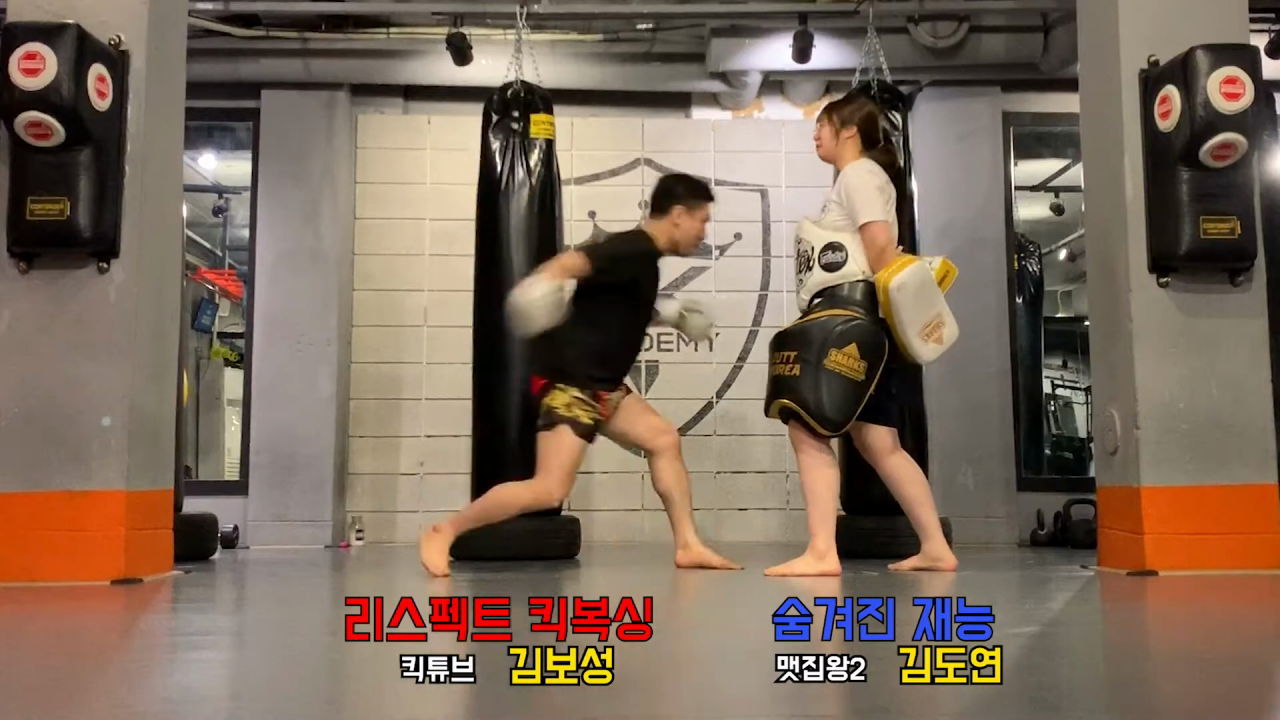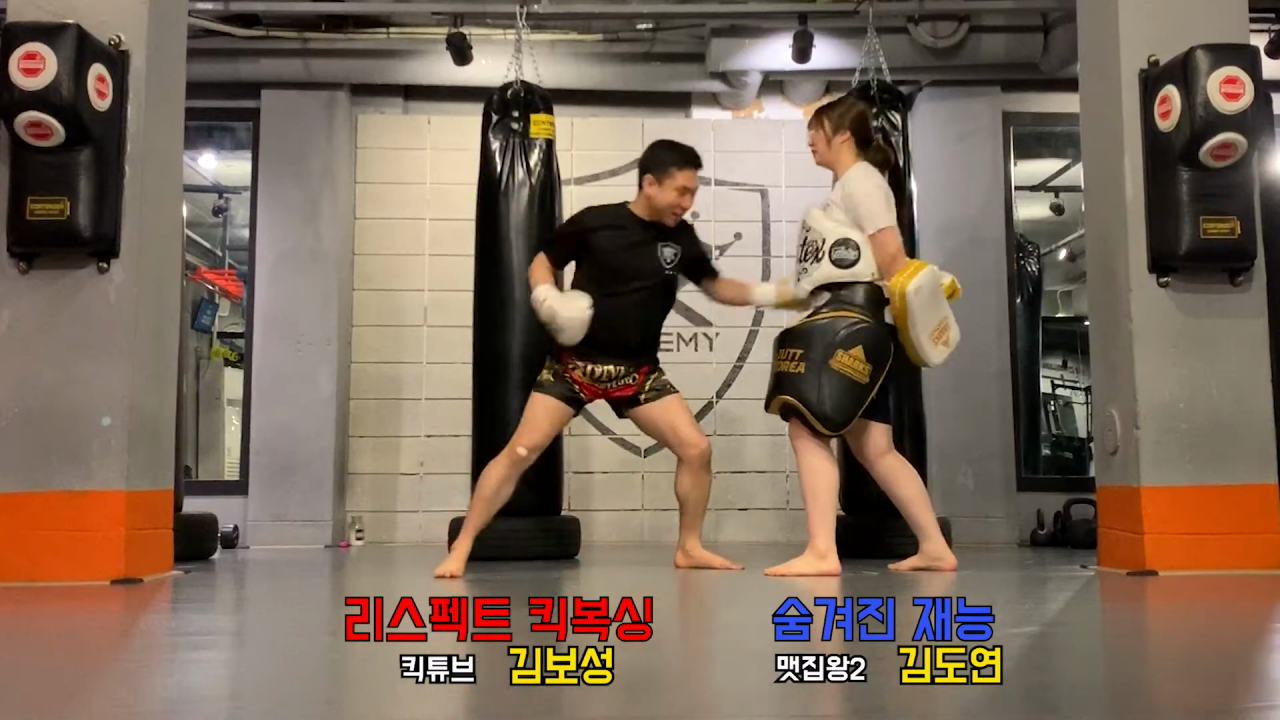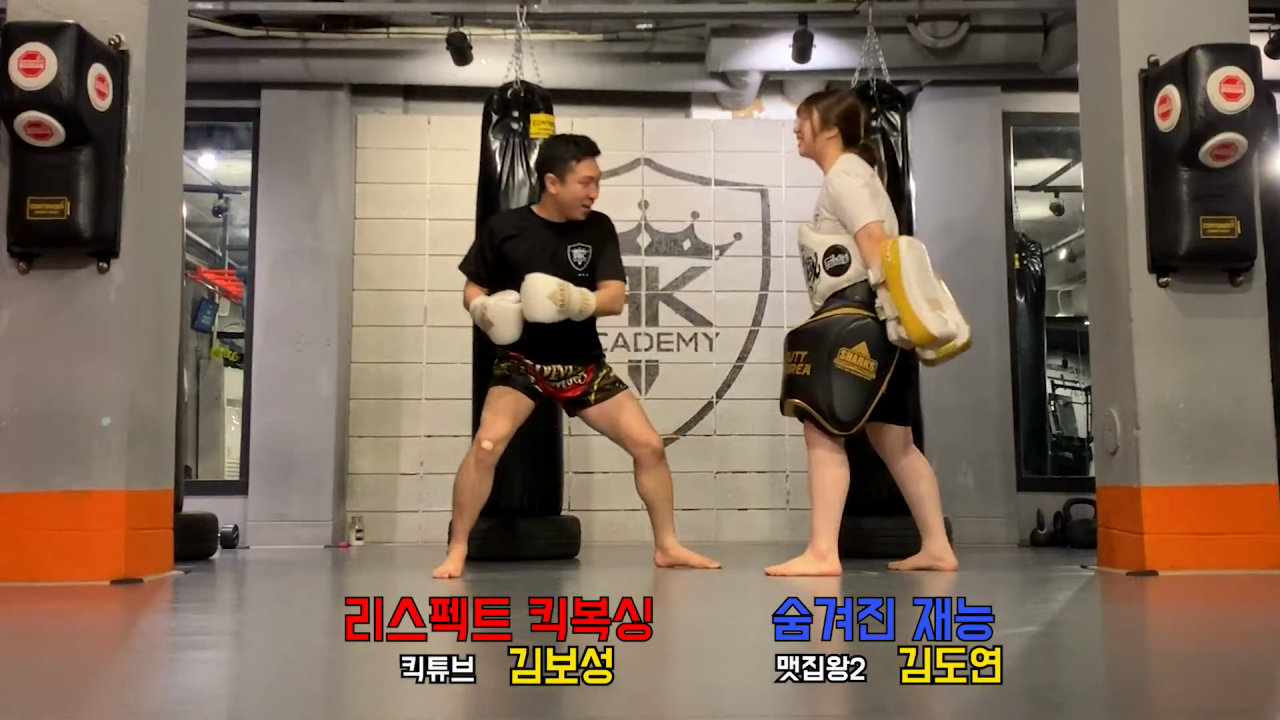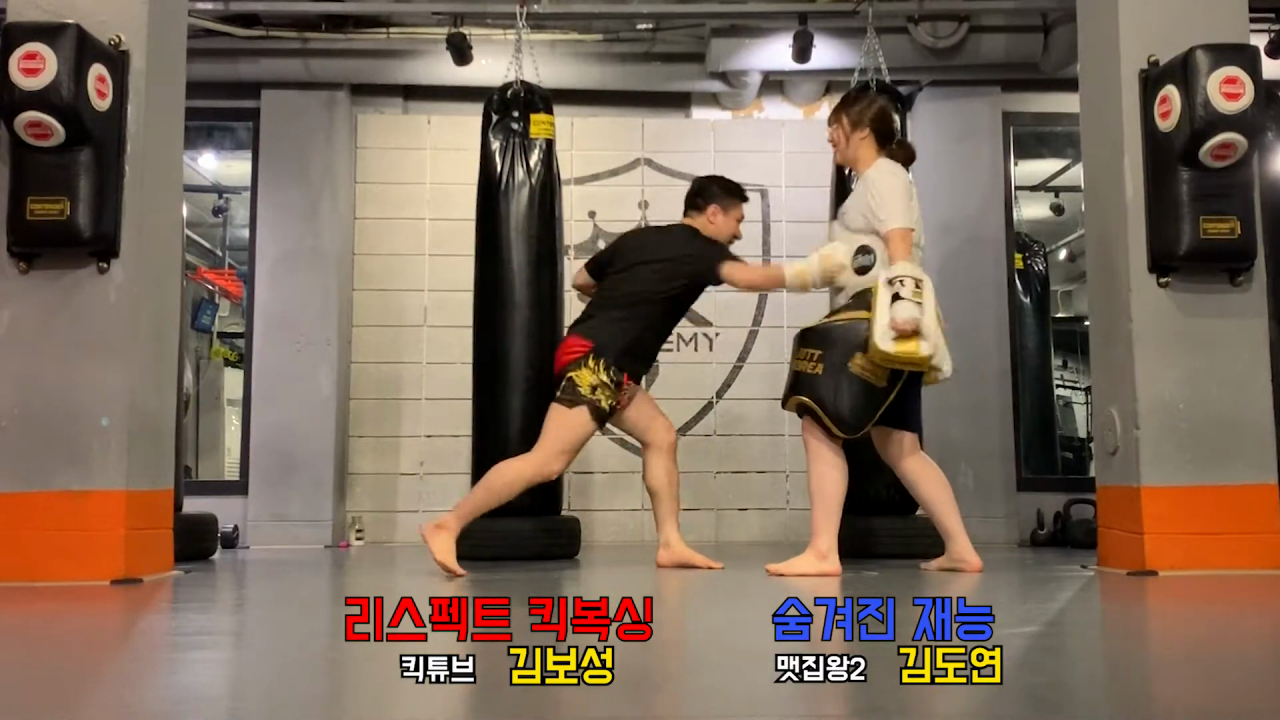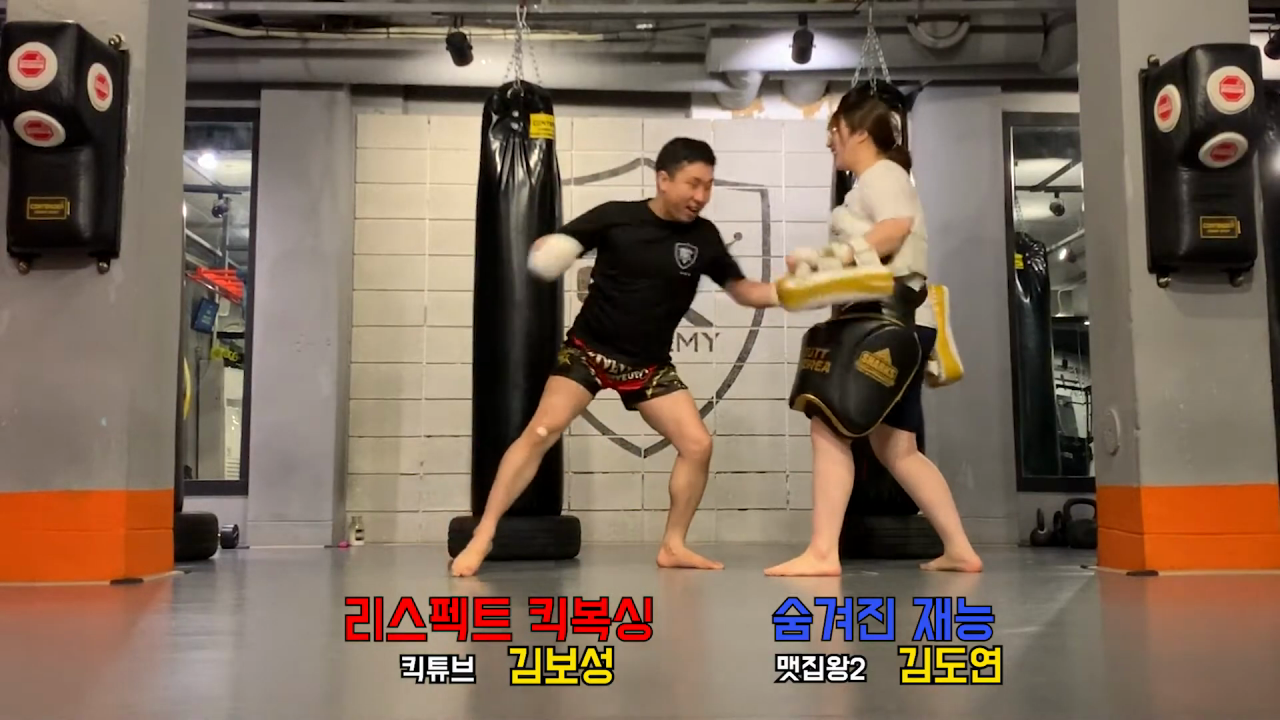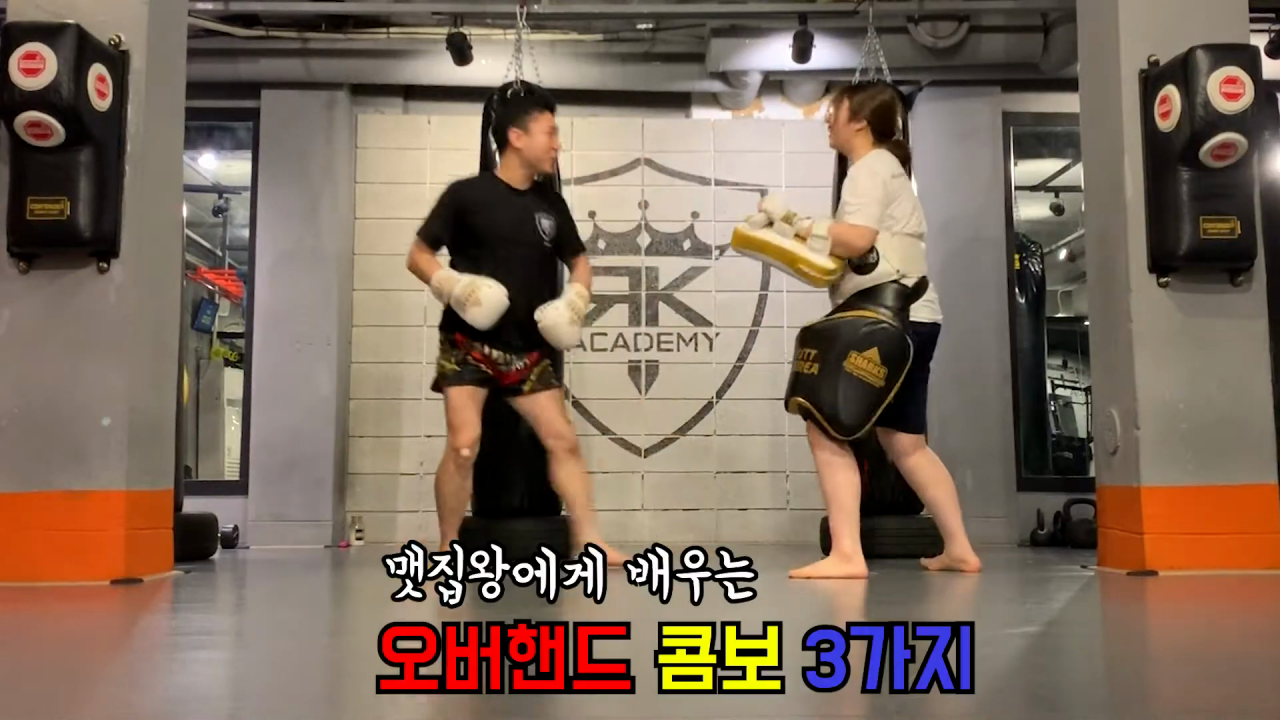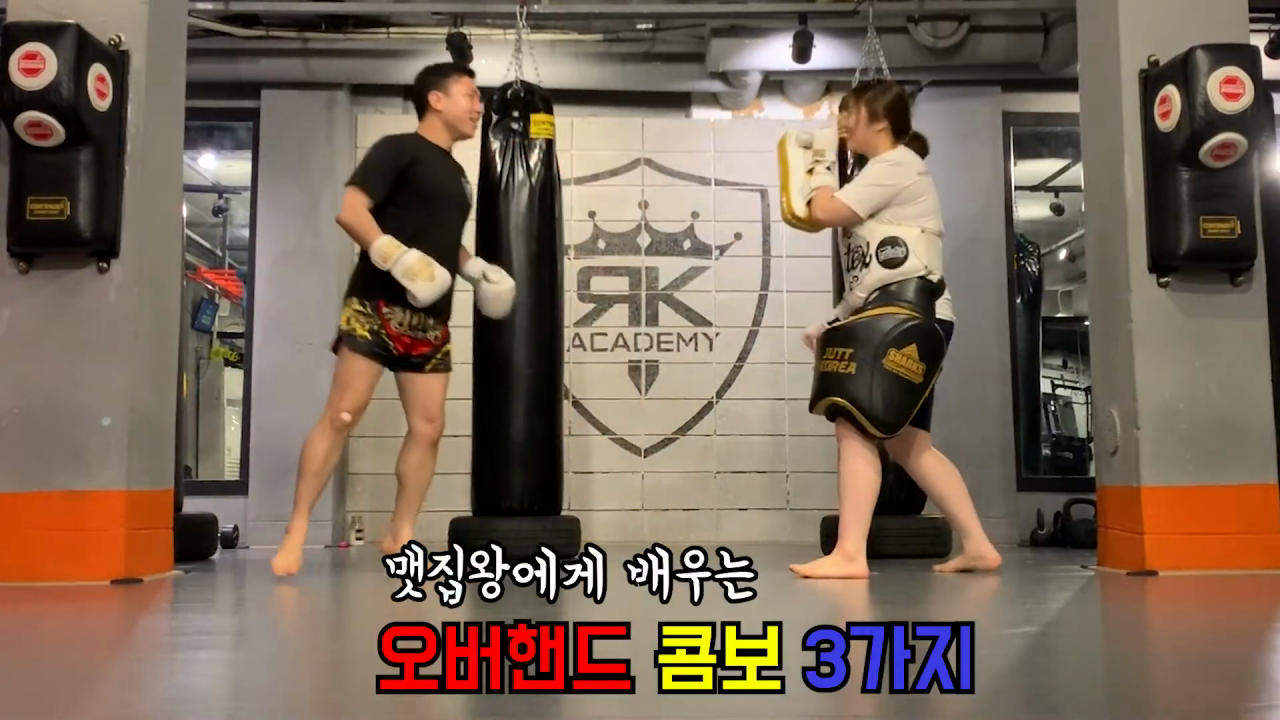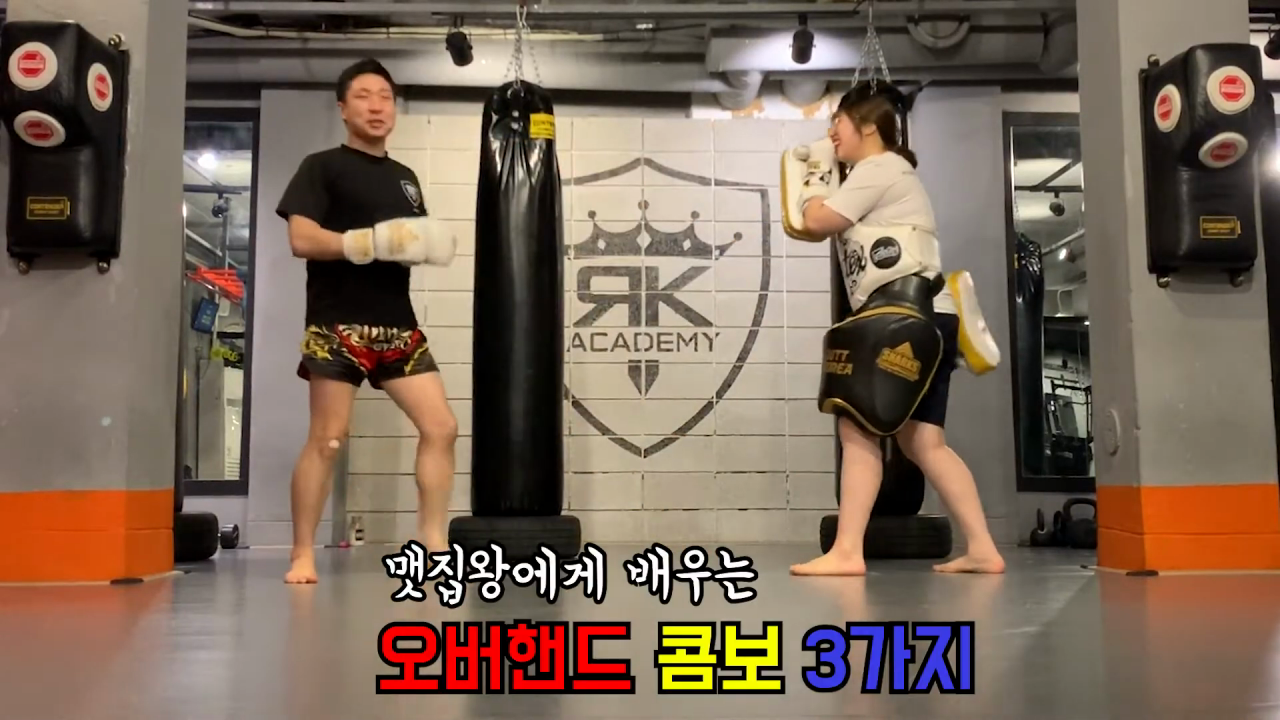
dt=0.5s
person 1, frame 1
left shoulder: (858, 174)
right shoulder: (862, 179)
left elbow: (880, 245)
right elbow: (884, 251)
left knee: (808, 428)
right knee: (878, 444)
left ankle: (821, 553)
right ankle: (936, 549)
person 1, frame 2
left shoulder: (859, 180)
right shoulder: (853, 185)
left elbow: (891, 252)
left hip: (849, 321)
right hip: (840, 324)
left knee: (806, 427)
right knee: (873, 447)
left ankle: (821, 552)
right ankle: (935, 547)
person 1, frame 3
left shoulder: (842, 176)
right shoulder: (851, 173)
left elbow: (875, 243)
right elbow: (880, 245)
left knee: (824, 428)
right knee: (892, 440)
left ankle: (822, 553)
right ankle: (937, 548)
person 1, frame 4
left shoulder: (882, 177)
right shoulder: (871, 183)
left elbow: (901, 245)
left wrist: (902, 306)
left hip: (888, 327)
left knee: (819, 427)
right knee: (897, 446)
left ankle: (822, 552)
right ankle: (961, 549)
person 1, frame 5
left shoulder: (882, 175)
right shoulder: (869, 185)
left elbow: (895, 230)
left wrist: (829, 253)
left knee: (830, 426)
right knee: (895, 446)
left ankle: (822, 552)
right ankle: (959, 548)
person 1, frame 6
left shoulder: (870, 167)
right shoulder: (881, 168)
left elbow: (856, 239)
right hip: (909, 321)
left knee: (826, 430)
right knee: (905, 443)
left ankle: (846, 554)
right ankle: (959, 549)
person 1, frame 7
left shoulder: (894, 167)
right shoulder: (893, 170)
left elbow: (825, 211)
right elbow: (874, 268)
left wrist: (818, 163)
right wrist: (835, 319)
left knee: (856, 428)
right knee: (906, 441)
left ankle: (849, 555)
right ankle: (978, 546)
person 1, frame 8
left shoulder: (879, 169)
right shoulder: (889, 175)
left elbow: (816, 220)
left wrist: (816, 173)
left knee: (857, 426)
right knee: (922, 440)
left ankle: (846, 550)
right ankle: (982, 548)
person 2, frame 1
left shoulder: (638, 254)
right shoulder: (631, 249)
right elbow: (571, 262)
left wrist: (667, 312)
right wrist: (546, 283)
left hip: (601, 384)
right hip: (572, 385)
left knee: (665, 443)
right knee: (549, 491)
left ankle: (688, 546)
right ankle: (443, 535)
person 2, frame 2
left shoulder: (681, 235)
right shoulder: (593, 222)
left elbow: (717, 286)
right elbow: (541, 263)
left wrist: (769, 292)
right wrist: (548, 300)
left hip: (638, 370)
right hip: (575, 361)
left knee: (697, 449)
right knee: (522, 449)
left ankle: (690, 548)
right ankle: (461, 547)
person 2, frame 3
left shoulder: (598, 229)
right shoulder: (504, 228)
left elbow: (613, 295)
right elbow: (472, 289)
left wrist: (569, 299)
right wrist: (487, 311)
left hip: (583, 365)
right hip: (521, 362)
left knee: (649, 445)
right knee: (488, 444)
left ankle: (668, 546)
right ankle: (457, 551)
person 2, frame 4
left shoulder: (639, 238)
right shoulder: (698, 248)
left elbow: (583, 281)
right elbow: (746, 278)
right wrist: (804, 271)
left hip: (604, 363)
right hip: (595, 359)
left knee: (662, 438)
right knee: (547, 462)
left ankle: (670, 544)
right ankle: (447, 527)
person 2, frame 5
left shoulder: (704, 236)
right shoulder: (614, 216)
left elbow: (742, 290)
right elbow: (562, 243)
right wrist: (551, 248)
left hip: (650, 363)
right hip: (589, 349)
left knee: (698, 444)
right knee: (541, 431)
left ankle: (674, 545)
right ankle: (482, 537)
person 2, frame 6
left shoulder: (551, 205)
right shoulder: (466, 194)
left elbow: (579, 261)
right elbow: (418, 256)
left wrist: (573, 302)
right wrist: (456, 285)
left hip: (528, 351)
right hip: (468, 345)
left knee: (563, 442)
right knee: (463, 446)
left ankle: (591, 542)
right ankle: (449, 548)
person 2, frame 7
left shoulder: (455, 174)
right shoulder: (397, 150)
right elbow: (349, 210)
left wrist: (479, 270)
right wrist: (400, 259)
left hip: (429, 317)
right hip: (376, 305)
left knee: (428, 427)
right knee: (342, 414)
left ankle: (402, 536)
right ankle: (296, 534)
person 2, frame 8
left shoulder: (405, 177)
right shoulder: (322, 167)
left elbow: (410, 245)
right elbow: (302, 240)
left wrist: (431, 245)
right wrist: (376, 241)
left hip: (399, 329)
right hip: (336, 326)
left knee: (441, 428)
right knee: (327, 440)
left ankle: (433, 540)
right ankle: (303, 553)
